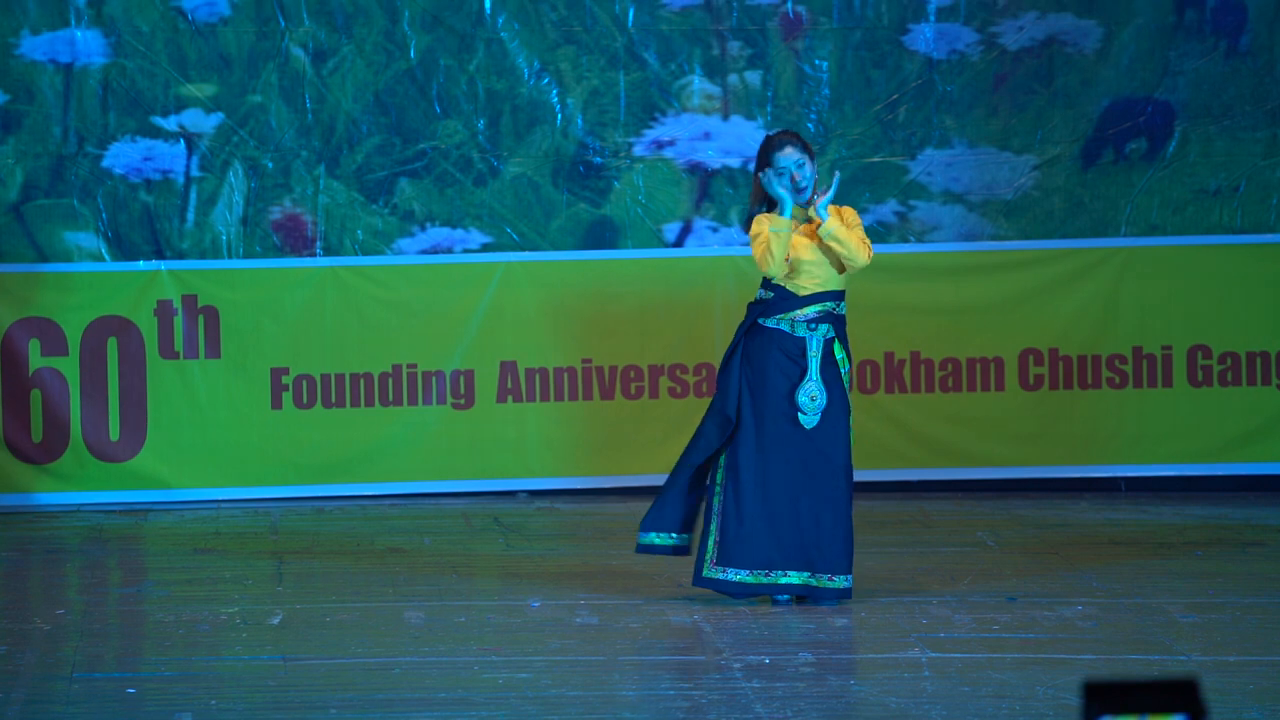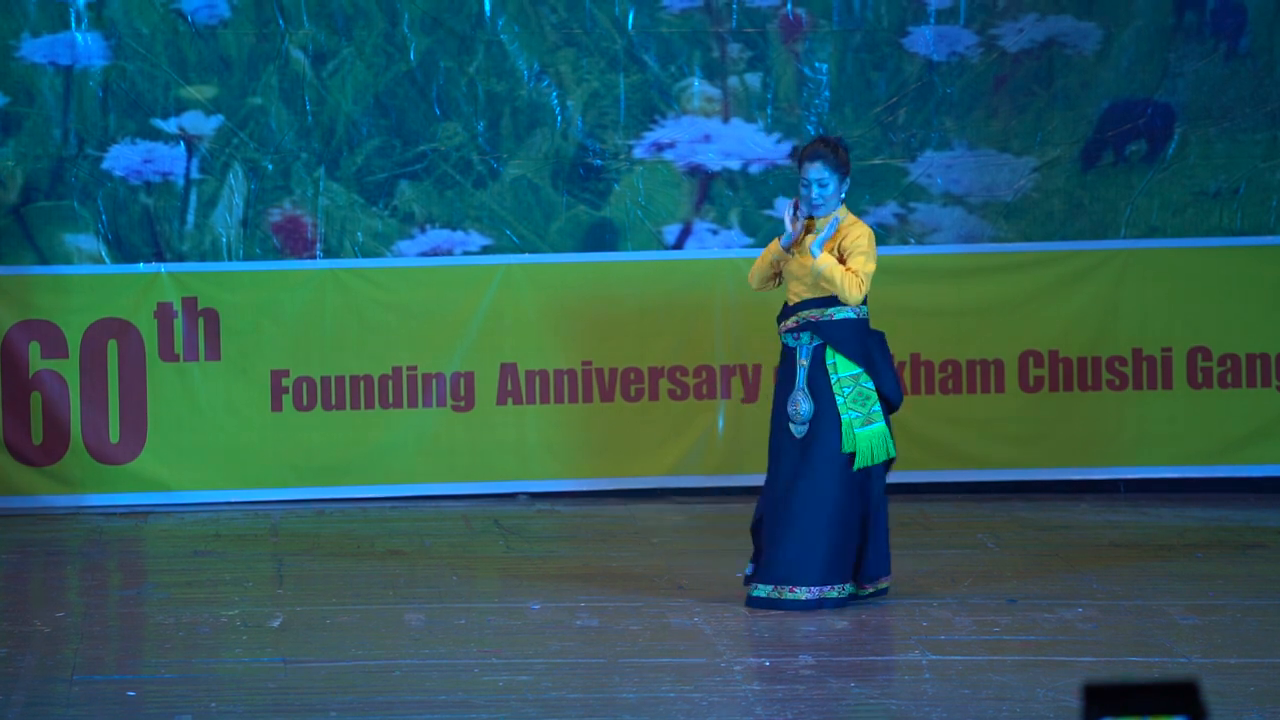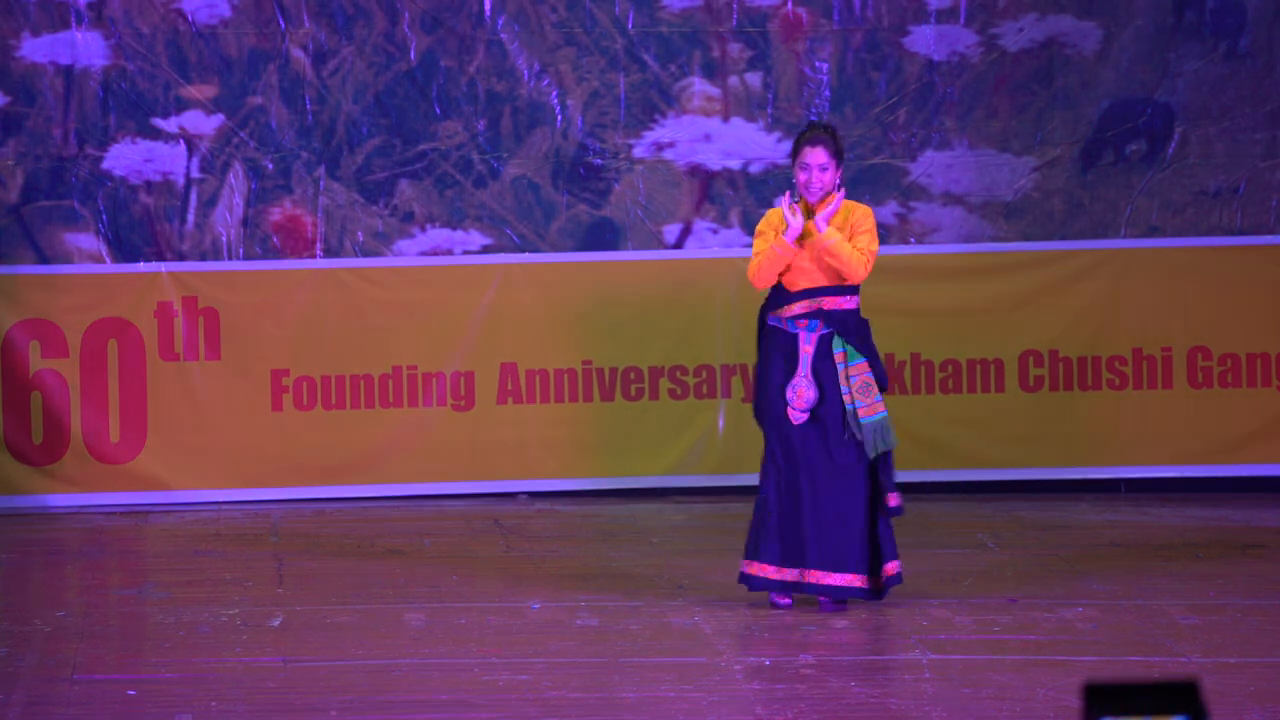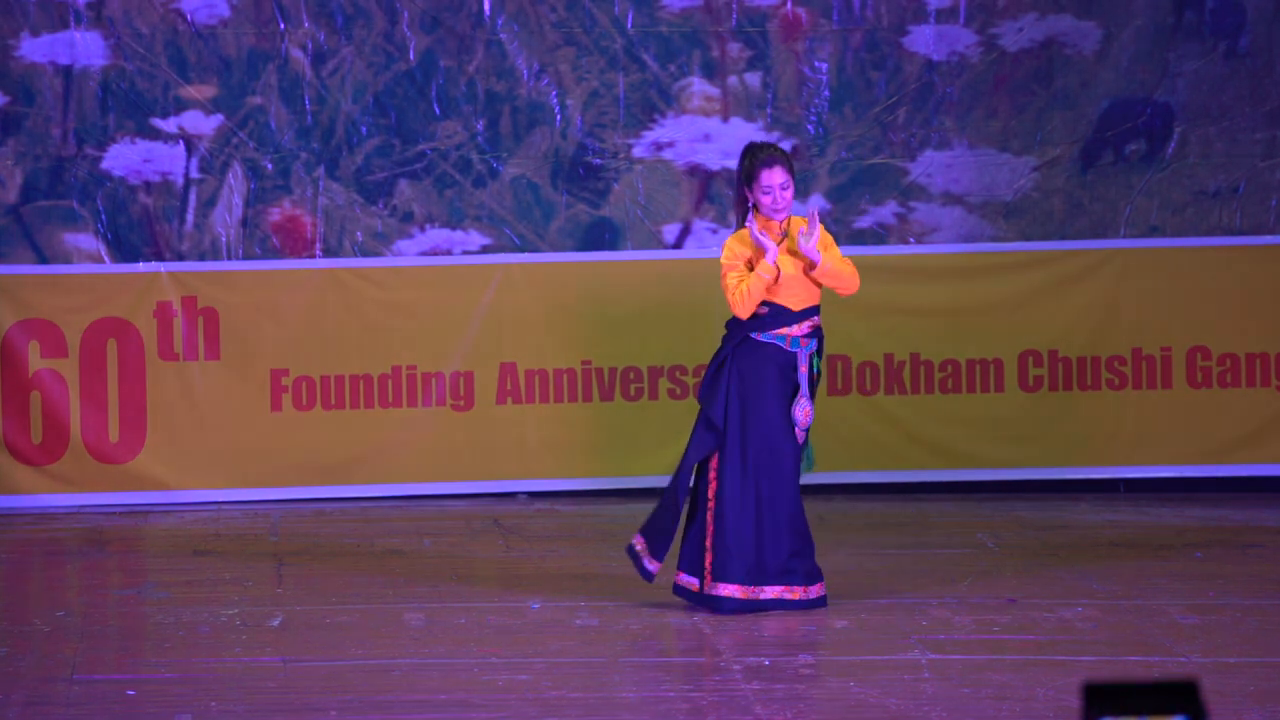
dt=0.7s
person 1, frame 1
left shoulder: (843, 217)
right shoulder: (766, 222)
left elbow: (860, 258)
right elbow: (772, 263)
left wrist: (823, 215)
right wrist: (786, 211)
left hip: (824, 349)
right hip: (773, 348)
left knee: (823, 458)
right knee: (771, 454)
left ankle: (821, 573)
right ankle: (776, 572)
person 1, frame 2
left shoulder: (855, 233)
right shoulder: (797, 229)
left elbow: (854, 291)
right elbow: (758, 280)
left wrist: (817, 248)
right wrist: (786, 239)
left hip: (841, 356)
right hip: (800, 358)
left knee: (832, 466)
right knee: (795, 464)
left ankle: (818, 578)
right ankle: (819, 572)
person 1, frame 3
left shoulder: (857, 216)
right shoulder: (775, 219)
left elbow: (859, 267)
right elbow: (759, 276)
left wrist: (822, 227)
right wrist: (792, 232)
left hip: (837, 346)
right hip: (785, 347)
left knee: (834, 459)
right knee: (786, 456)
left ankle: (837, 573)
right ankle: (779, 571)
person 1, frame 4
left shoulder: (810, 227)
right shoulder: (739, 244)
left elbow: (850, 282)
right elbow: (742, 306)
left wrist: (814, 256)
right wrist: (771, 258)
left hip: (798, 362)
right hip: (754, 363)
left knee: (781, 468)
right knee: (746, 465)
left ankle: (780, 573)
right ankle: (740, 579)
